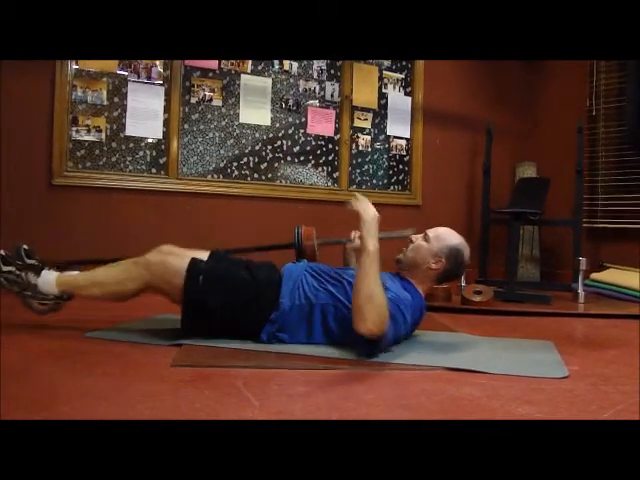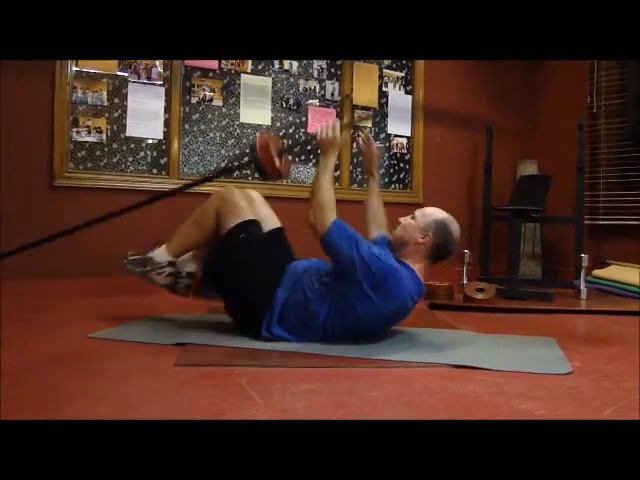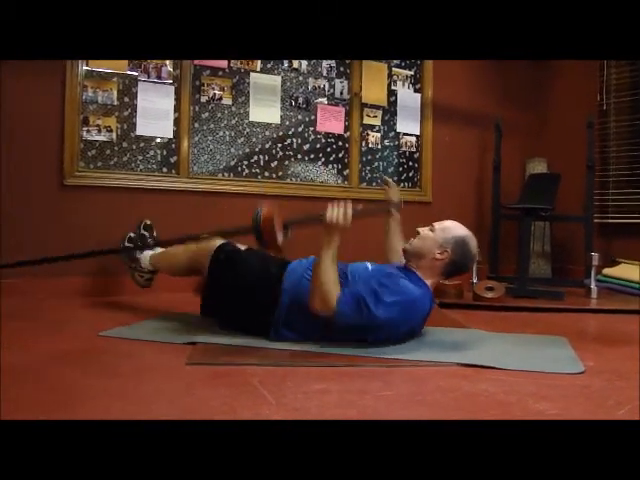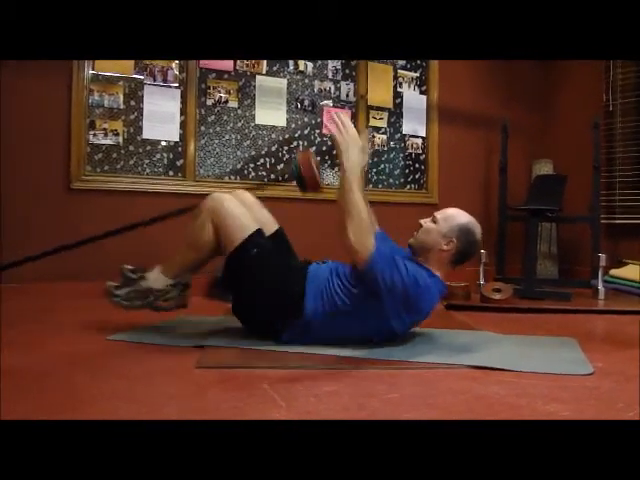
dt=0.5s
person 1, frame 1
left shoulder: (402, 306)
right shoulder: (402, 290)
left elbow: (367, 326)
left wrist: (371, 244)
right wrist: (360, 253)
left hip: (266, 312)
right hip: (274, 286)
left knee: (151, 266)
right knee: (166, 254)
left ankle: (48, 284)
right ankle: (56, 281)
person 1, frame 2
left shoulder: (385, 276)
right shoulder: (401, 278)
left elbow: (320, 222)
right elbow: (375, 235)
left wrist: (328, 158)
right wrist: (373, 172)
left hip: (269, 309)
right hip: (287, 287)
left knee: (228, 198)
right knee: (248, 198)
left ankle: (163, 261)
right ankle: (189, 265)
person 1, frame 3
left shoulder: (400, 297)
right shoulder: (411, 285)
left elbow: (321, 304)
left wrist: (330, 240)
right wrist: (394, 213)
left hip: (272, 307)
right hip: (286, 281)
left knee: (207, 247)
right knee: (223, 247)
left ankle: (147, 262)
right ankle: (158, 256)
person 1, frame 4
left shoulder: (413, 287)
right shoulder: (418, 274)
left elbow: (357, 242)
right elbow: (370, 238)
left wrist: (350, 160)
right wrist: (354, 163)
left hip: (285, 310)
right hip: (300, 284)
left knee: (217, 205)
right knee: (240, 201)
left ankle: (160, 284)
right ankle: (167, 282)
